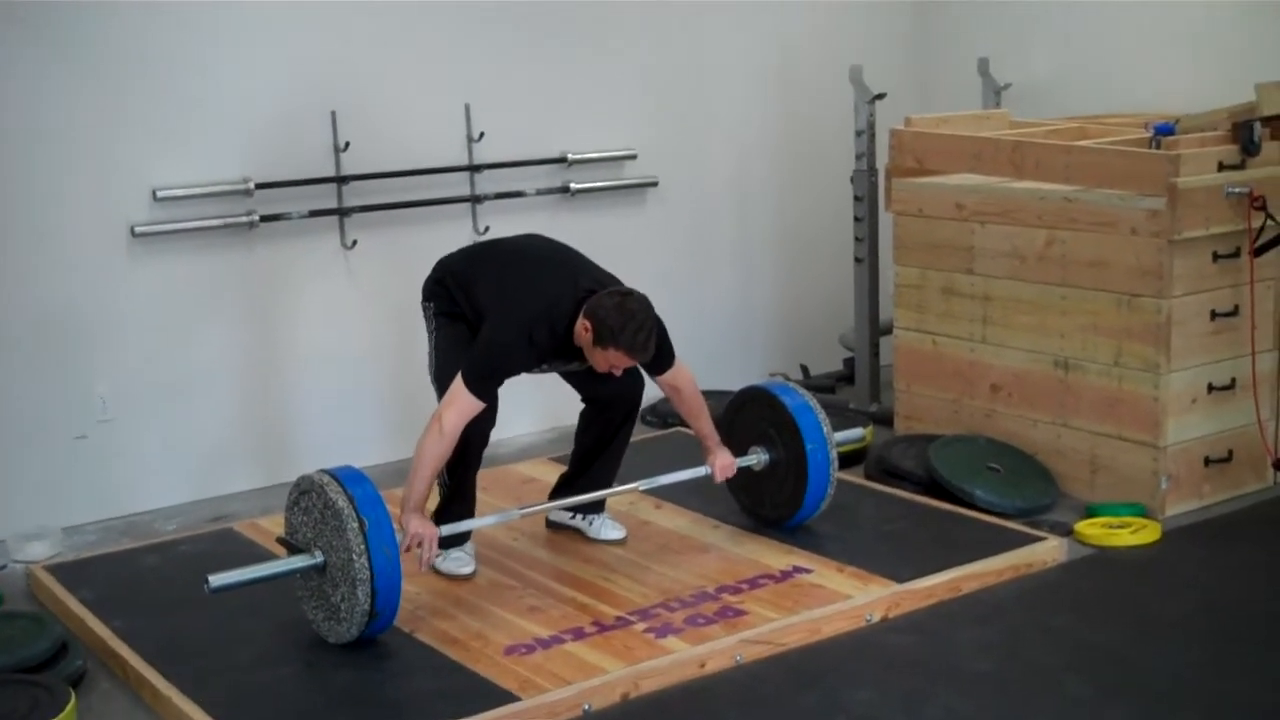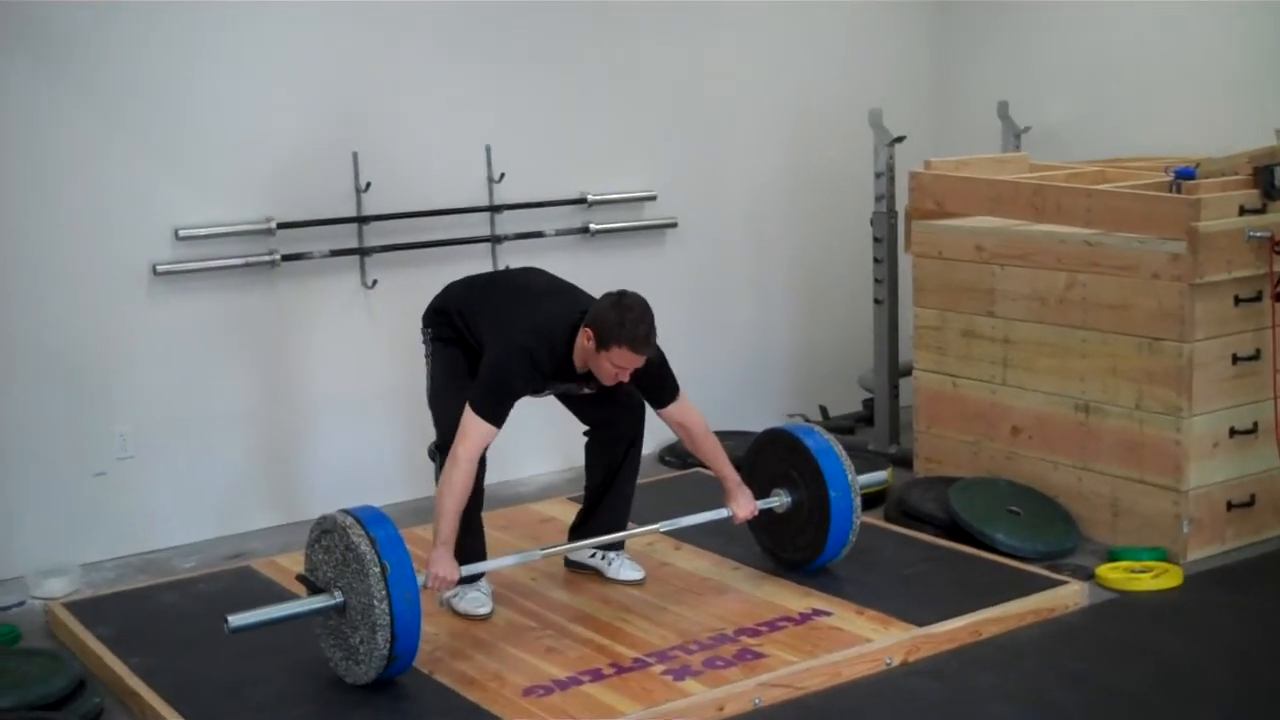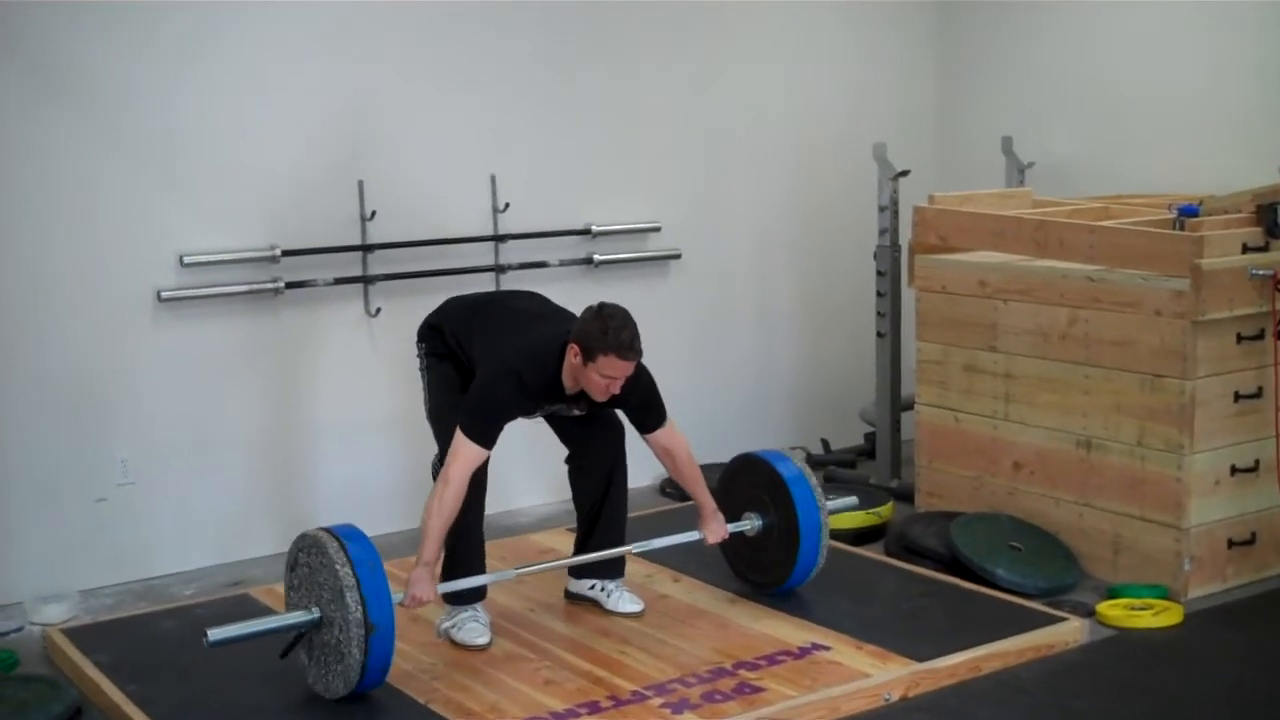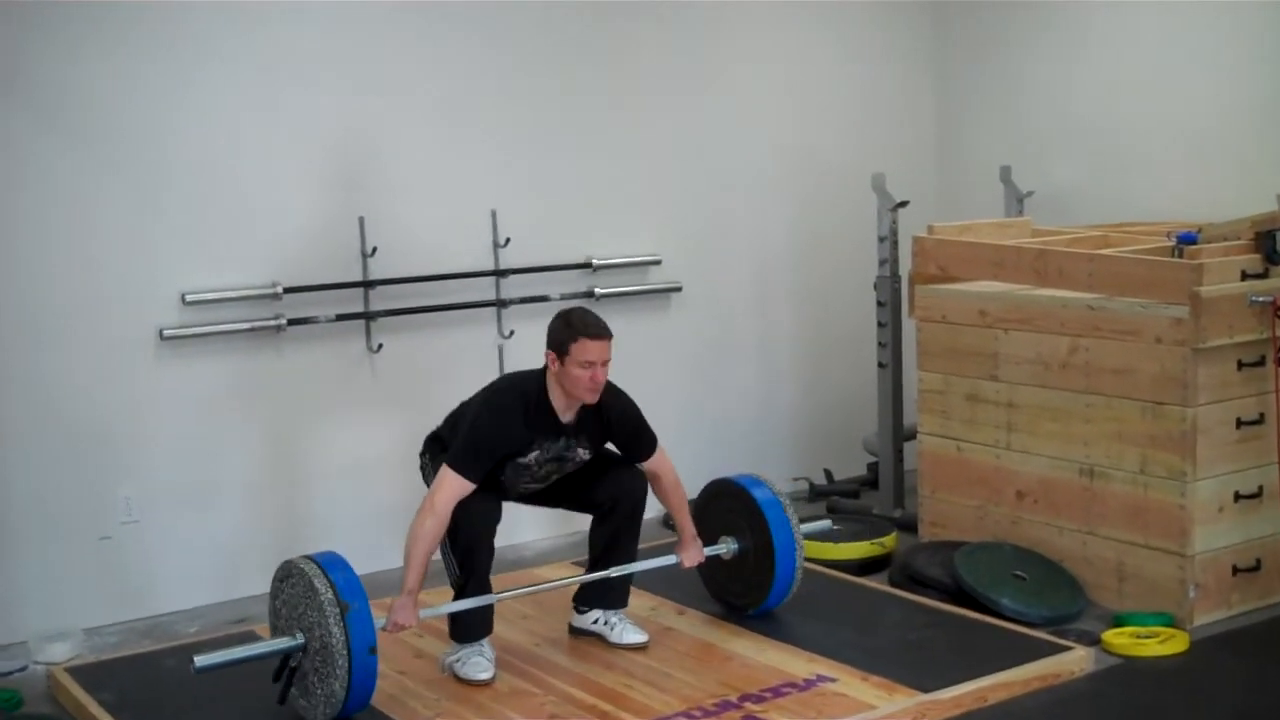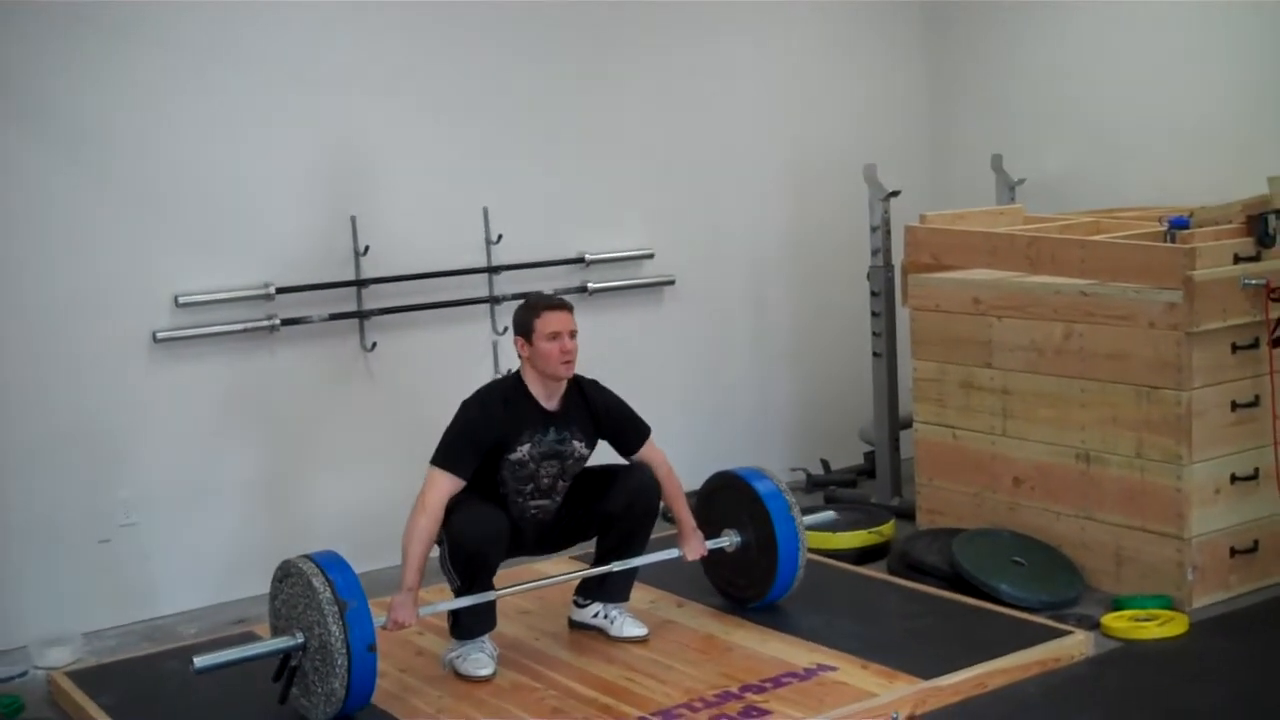
dt=0.5s
person 1, frame 1
left shoulder: (632, 322)
right shoulder: (523, 332)
left elbow: (677, 383)
right elbow: (448, 421)
left wrist: (713, 446)
right wrist: (412, 513)
right hip: (455, 299)
left knee: (623, 392)
right knee: (474, 416)
left ankle: (576, 505)
right ankle: (447, 536)
person 1, frame 2
left shoulder: (632, 349)
right shoulder: (524, 353)
left elbow: (684, 419)
right elbow: (465, 452)
left wrist: (734, 487)
right wrist: (442, 551)
right hip: (456, 331)
left knee: (623, 416)
right knee: (456, 435)
left ankle: (593, 543)
right ankle: (465, 575)
person 1, frame 3
left shoulder: (624, 371)
right shoulder: (514, 372)
left elbow: (668, 444)
right elbow: (456, 473)
left wrist: (708, 512)
right wrist: (423, 568)
right hip: (449, 348)
left knee: (603, 440)
right knee: (469, 466)
left ankle: (594, 575)
right ankle: (462, 603)
person 1, frame 4
left shoulder: (611, 405)
right shoulder: (504, 407)
left elbow: (660, 471)
right elbow: (440, 502)
left wrist: (688, 537)
right wrist: (408, 596)
right hip: (459, 478)
left knee: (629, 486)
right knee: (473, 515)
left ankle: (595, 609)
right ankle: (469, 639)
person 1, frame 5
left shoulder: (593, 399)
right shoulder: (488, 409)
left elbow: (655, 462)
right elbow: (432, 498)
left wrist: (688, 530)
right wrist: (407, 593)
left hip: (552, 514)
right hip: (490, 516)
left knee: (640, 487)
right knee: (477, 530)
left ankle: (597, 602)
right ankle: (470, 635)
